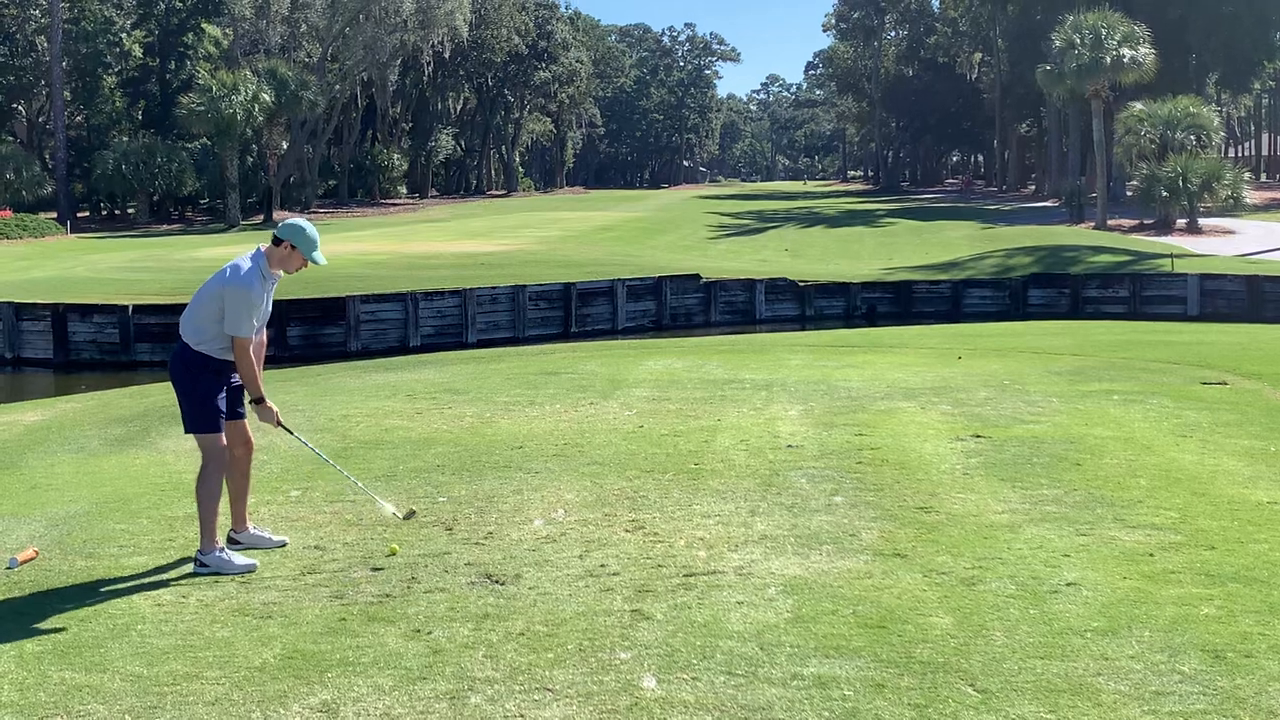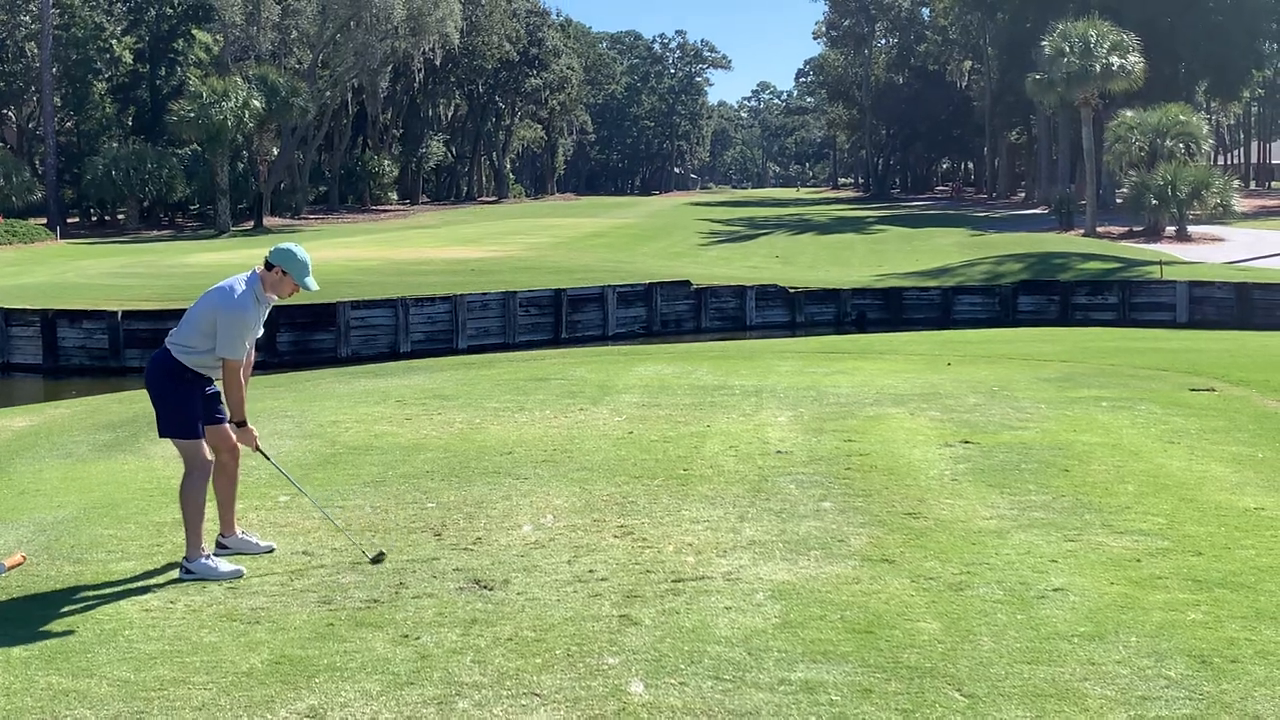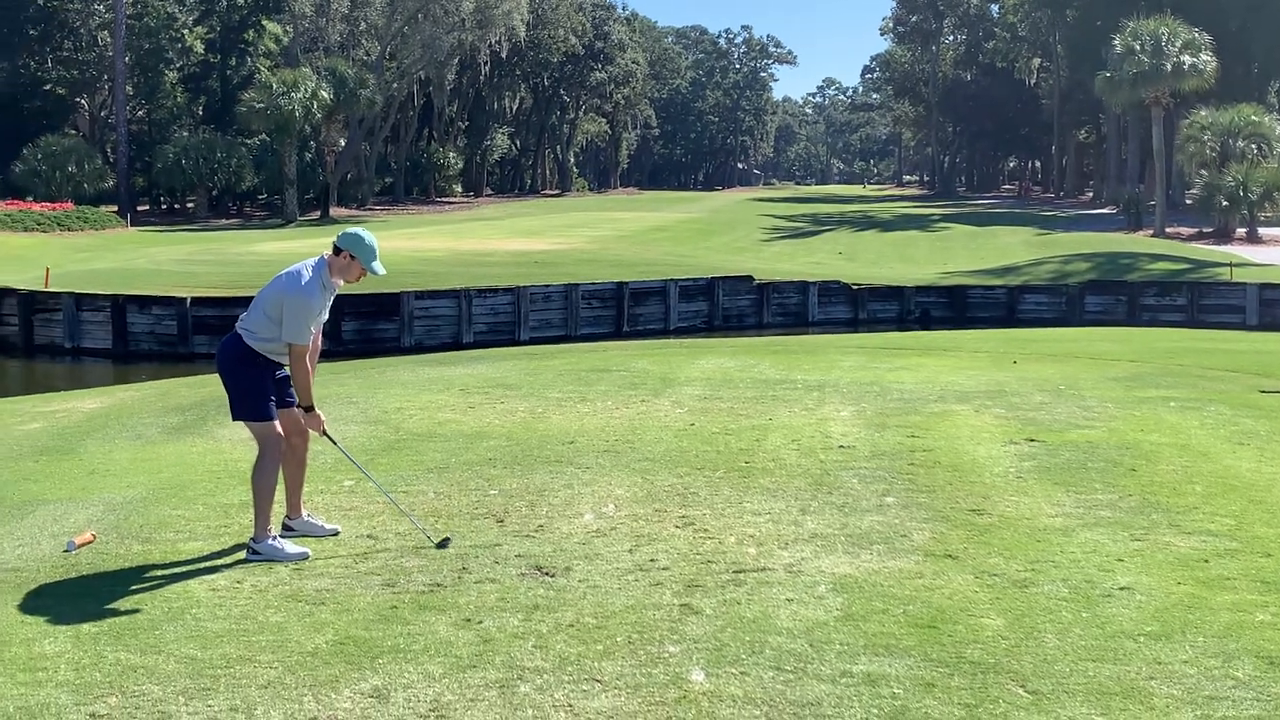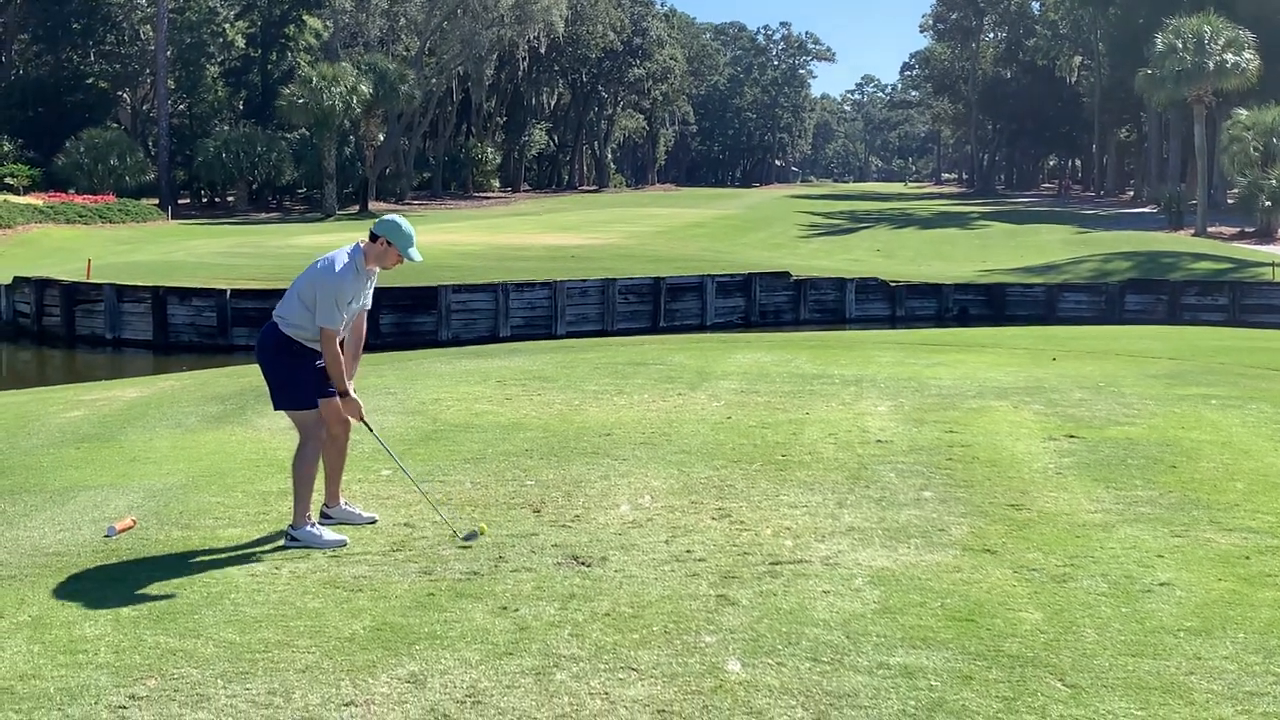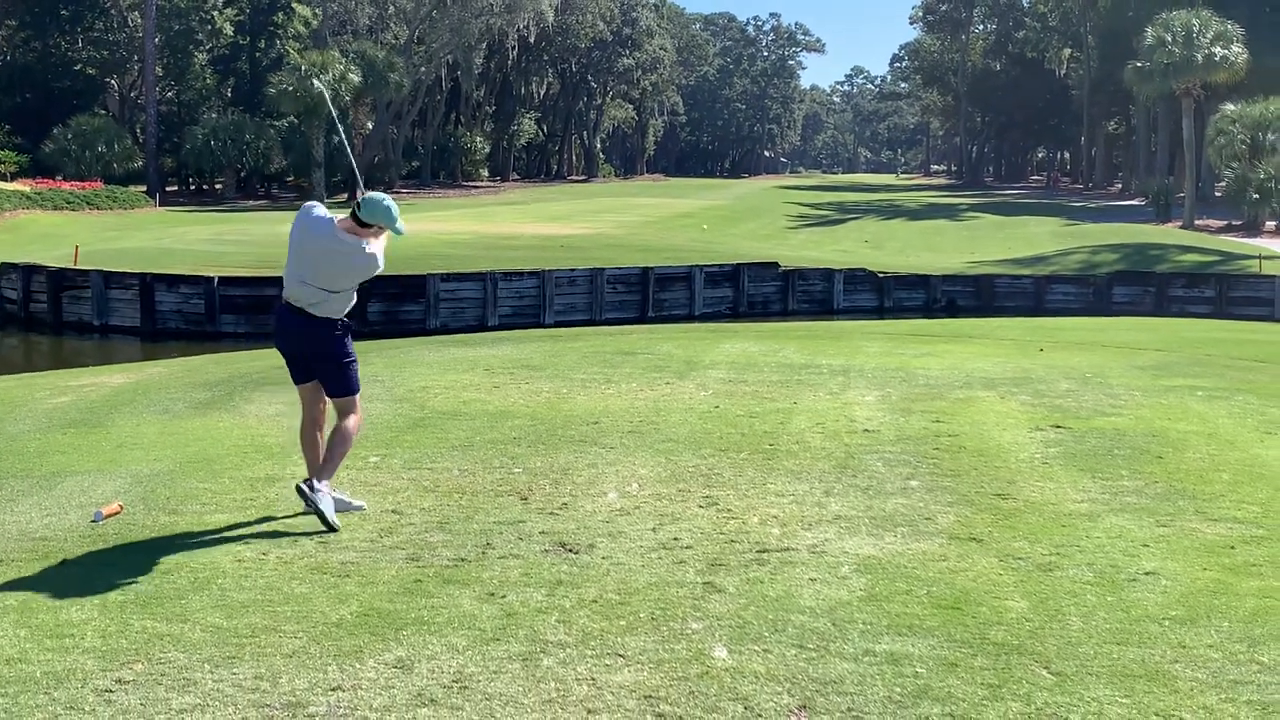
dt=1s
person 1, frame 1
left shoulder: (267, 273)
right shoulder: (245, 282)
left elbow: (259, 335)
right elbow: (242, 350)
left wrist: (258, 388)
right wrist: (260, 401)
left hip: (220, 365)
right hip: (196, 365)
left knee: (242, 446)
right knee: (216, 454)
left ankle: (240, 530)
right ankle: (208, 551)
person 1, frame 2
left shoulder: (260, 295)
right shoulder: (239, 305)
left elbow: (247, 356)
right elbow: (232, 372)
left wrist: (237, 414)
right wrist: (241, 423)
left hip: (197, 375)
right hip: (172, 375)
left knee: (228, 451)
right knee: (200, 462)
left ankle: (229, 535)
right ankle: (194, 558)
person 1, frame 3
left shoulder: (327, 280)
right shoulder: (305, 290)
left elbow: (314, 341)
right elbow: (299, 357)
left wrist: (306, 400)
right wrist: (309, 408)
left hip: (267, 359)
right hip: (243, 358)
left knee: (298, 435)
right knee: (273, 444)
left ankle: (295, 517)
right ankle: (261, 539)
person 1, frame 4
left shoulder: (368, 271)
right shoulder: (339, 275)
left elbow: (357, 329)
right elbow: (329, 343)
left wrist: (349, 382)
right wrist: (344, 393)
left hip: (306, 348)
right hip: (282, 347)
left knee: (339, 424)
right knee: (314, 432)
left ankle: (333, 505)
right ankle: (300, 526)
person 1, frame 5
left shoulder: (310, 216)
right shoulder: (369, 258)
left wrist: (363, 211)
right wrist: (378, 235)
left hip: (289, 323)
right hip: (323, 332)
left knee: (313, 408)
right knee: (350, 415)
left ankle: (320, 488)
right ankle: (318, 483)
